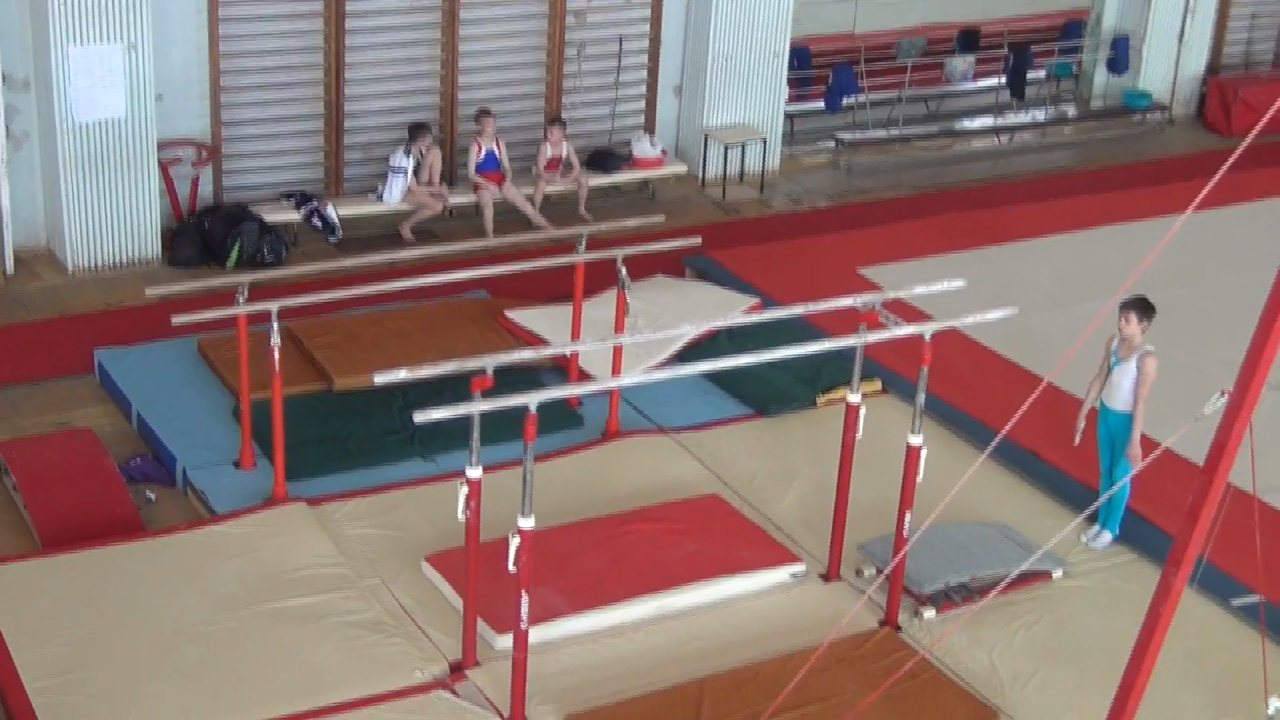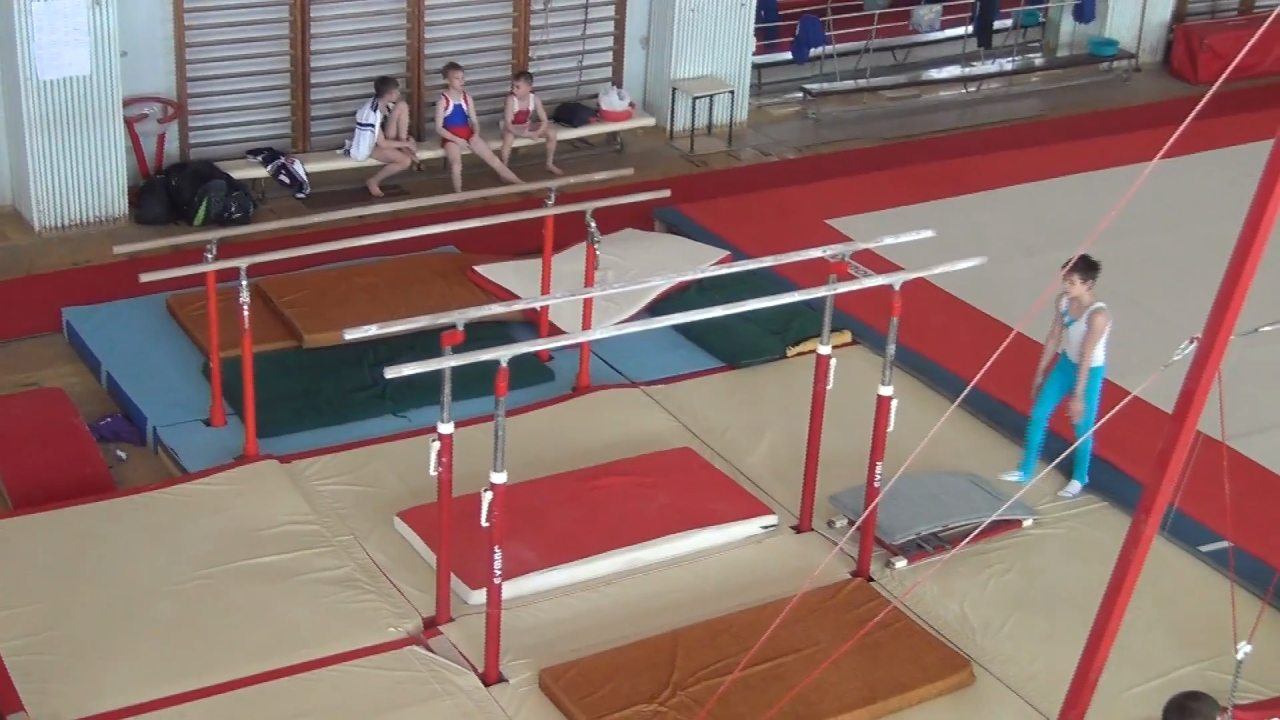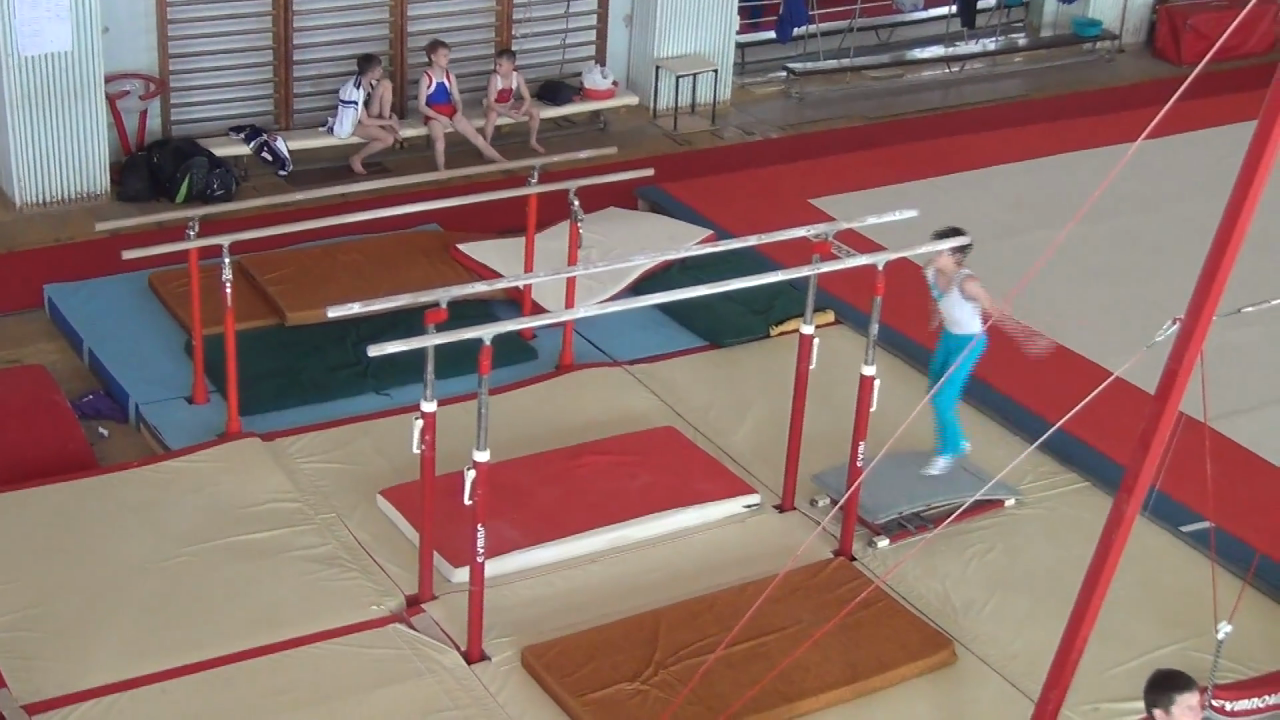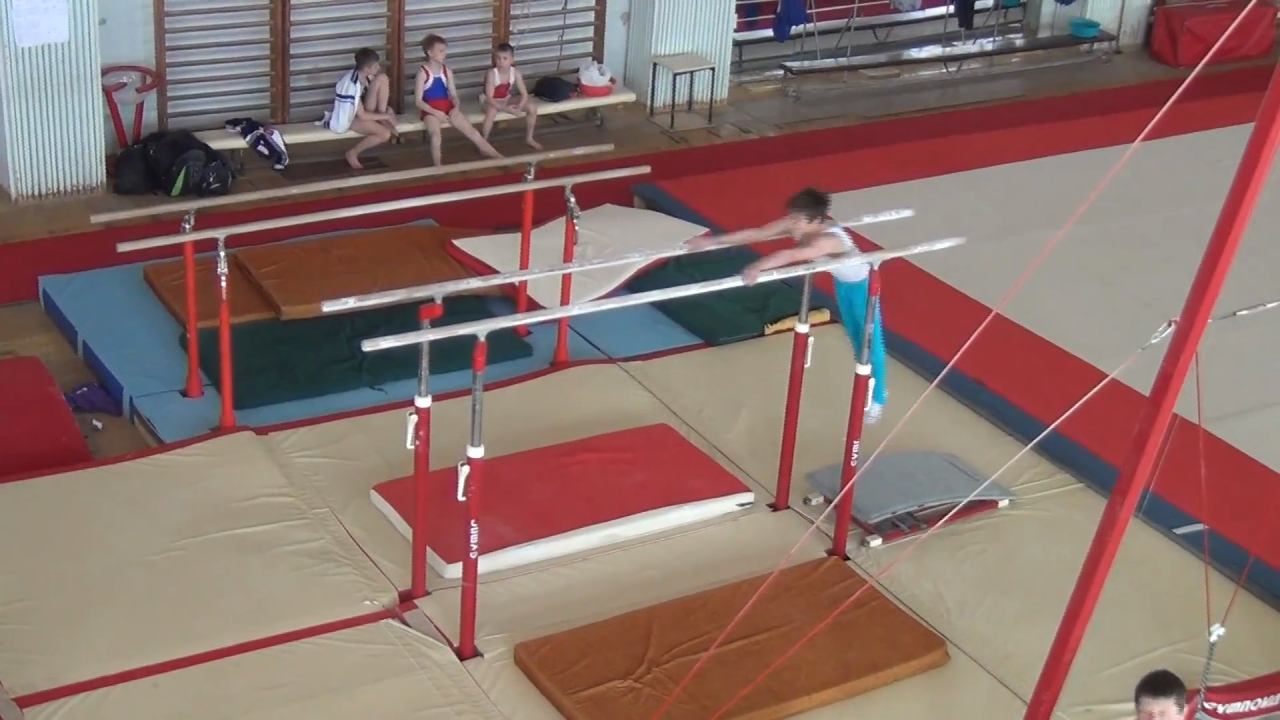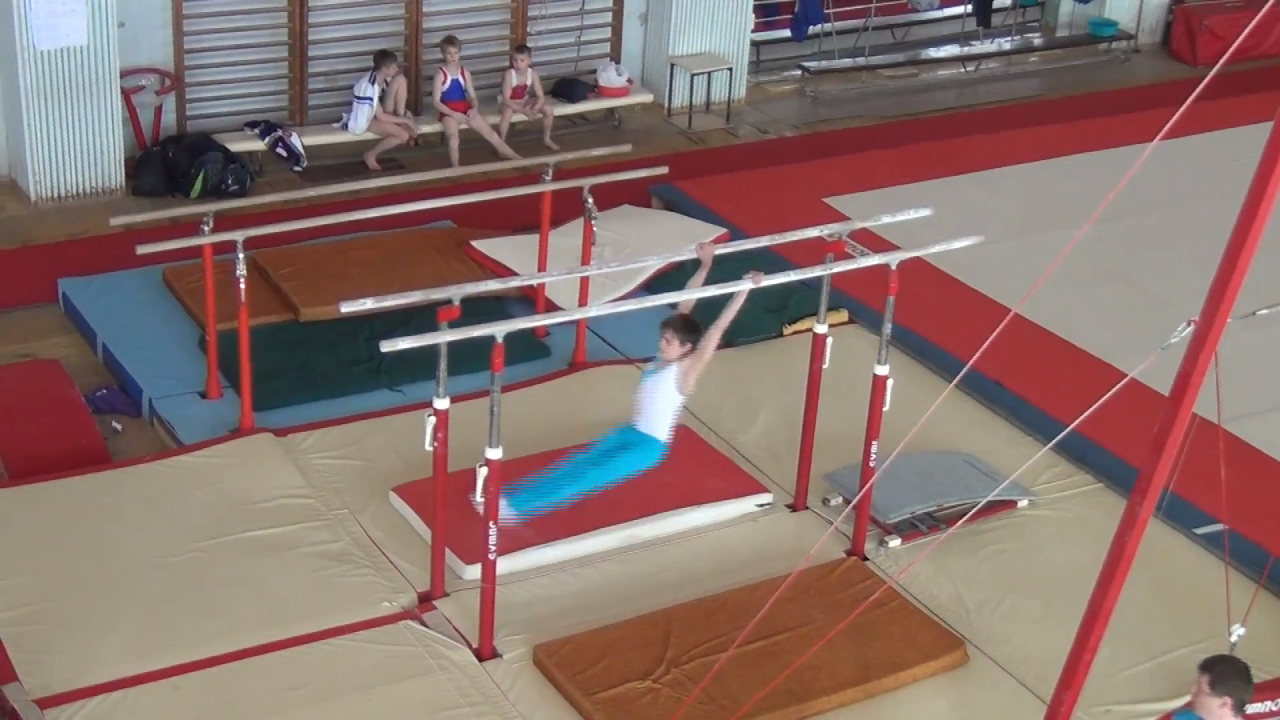
dt=0.7s
person 1, frame 1
left shoulder: (1146, 357)
right shoulder: (1113, 343)
left elbow: (1142, 402)
left wrist: (1135, 441)
right wrist: (1082, 414)
left hip: (1126, 419)
right hip: (1106, 412)
left knee: (1121, 476)
right knee: (1106, 471)
left ankle: (1111, 529)
right ankle: (1101, 522)
person 1, frame 2
left shoulder: (1098, 315)
right shoulder: (1063, 301)
left elbow: (1086, 358)
left wrist: (1078, 397)
right wrist: (1041, 371)
left hip: (1090, 371)
right hip: (1065, 364)
left knee: (1081, 427)
right knee: (1038, 414)
left ankle: (1078, 477)
right ankle: (1026, 470)
person 1, frame 3
left shoulder: (967, 283)
right shoulder: (931, 271)
left elbow: (996, 311)
left wrist: (1024, 338)
left hip: (969, 341)
right hip: (949, 335)
left knee: (943, 400)
right knee: (935, 393)
left ankle: (948, 451)
right ankle: (956, 442)
person 1, frame 4
left shoulder: (827, 240)
right shoulder: (798, 226)
left elbow: (792, 255)
right elbow: (756, 234)
left wrist: (760, 265)
right wrist: (714, 240)
left hip: (861, 283)
right hip: (842, 282)
left knee: (870, 341)
right knee: (857, 340)
left ankle: (875, 397)
right ankle: (871, 391)
person 1, frame 5
left shoulder: (688, 369)
right shoulder: (666, 357)
left elbow: (716, 330)
right elbow: (685, 308)
left wrist: (744, 290)
right wrist: (705, 265)
left hip: (650, 445)
right hip: (631, 433)
left knee: (590, 475)
right knee: (576, 466)
left ankle: (515, 505)
right ankle: (510, 500)
